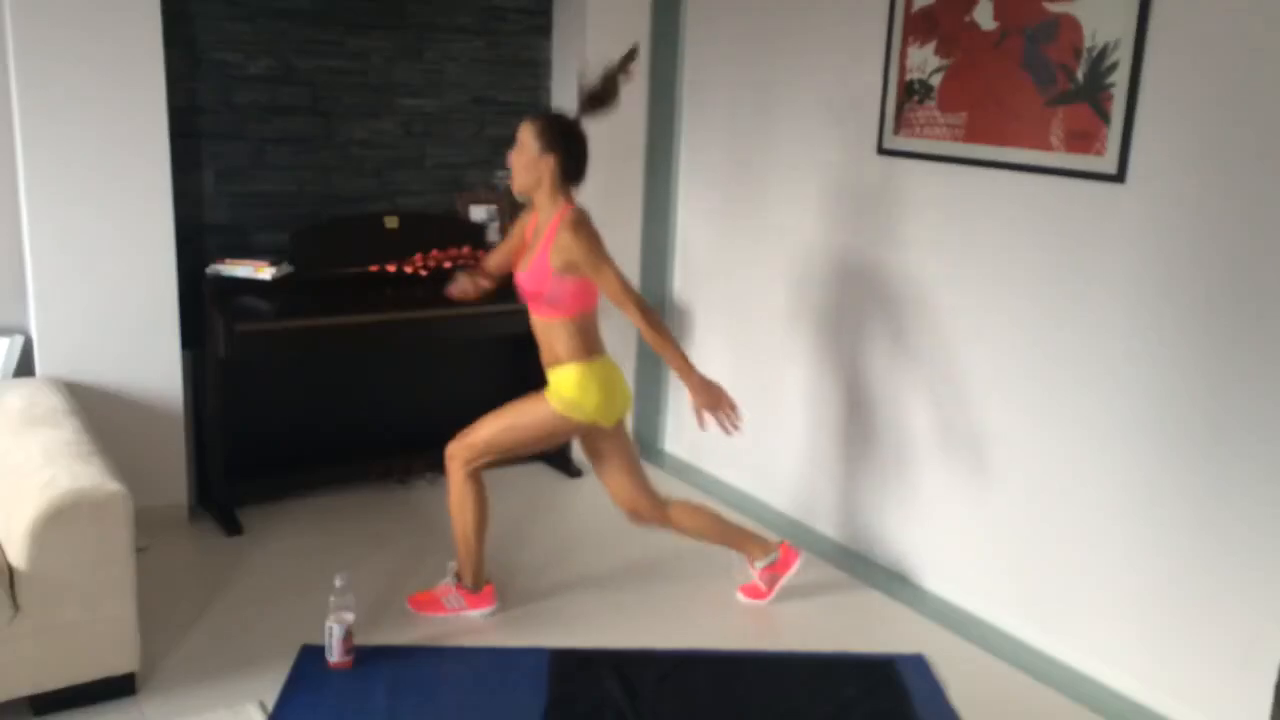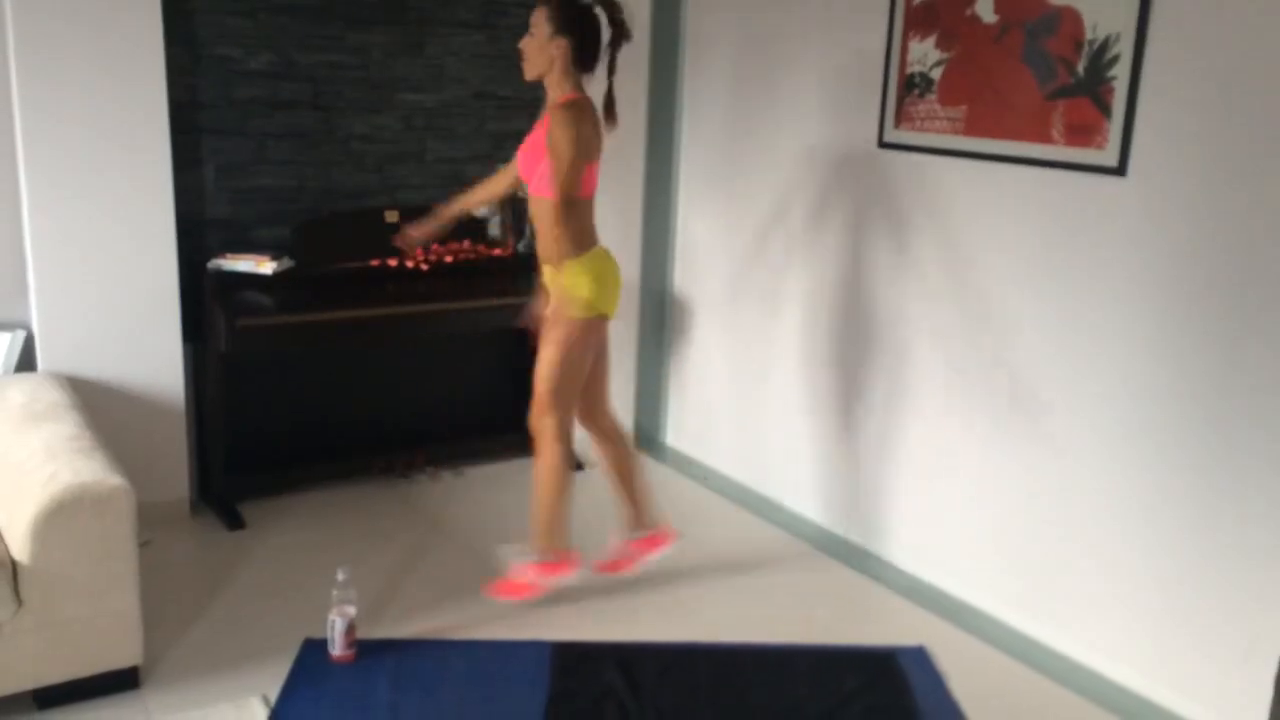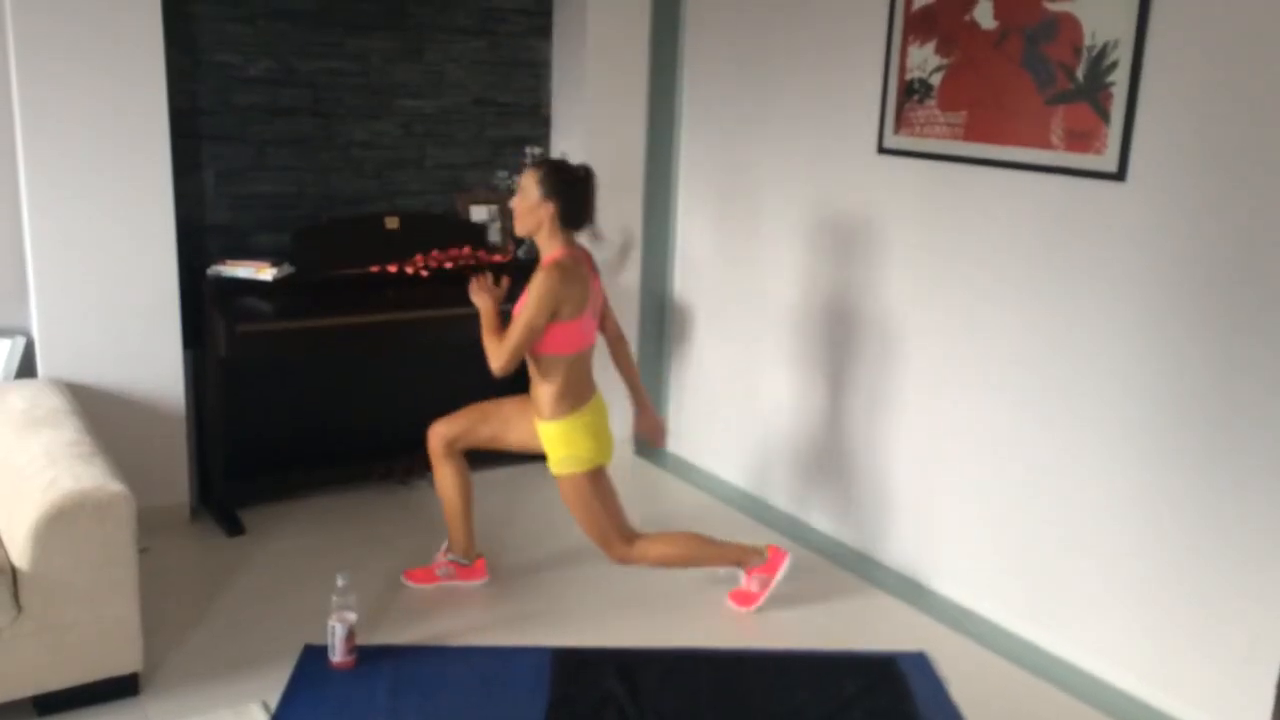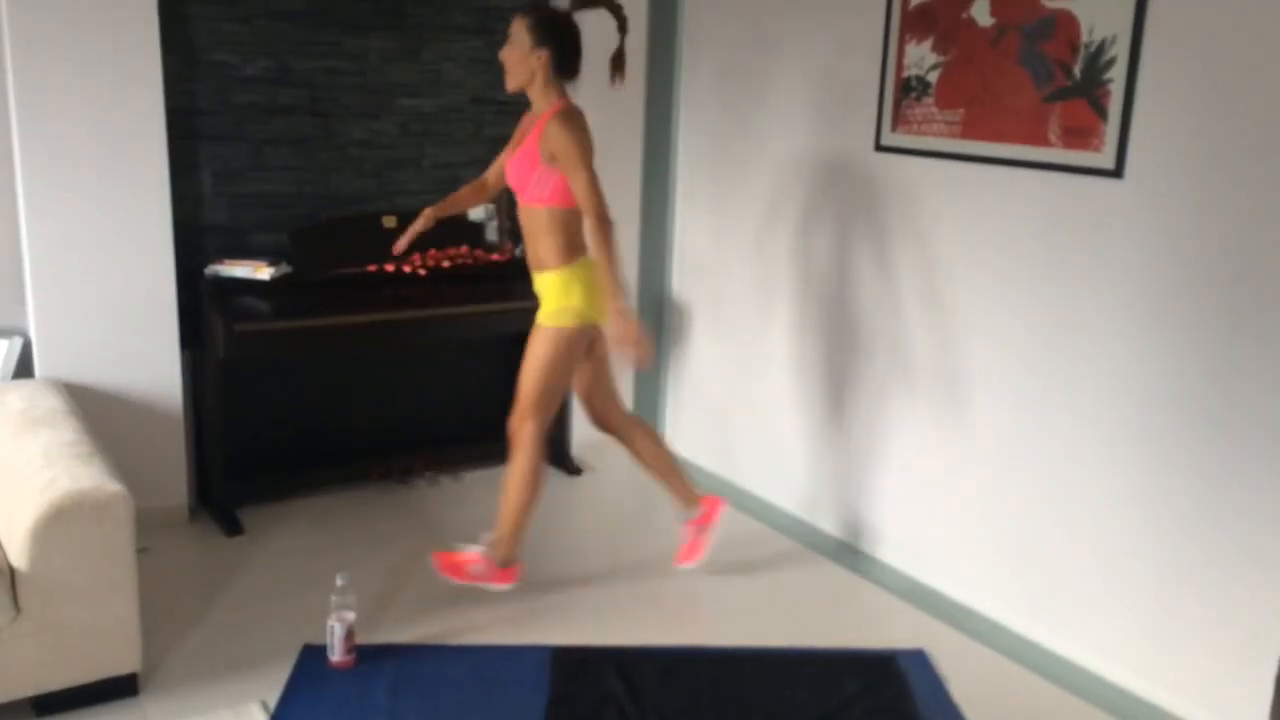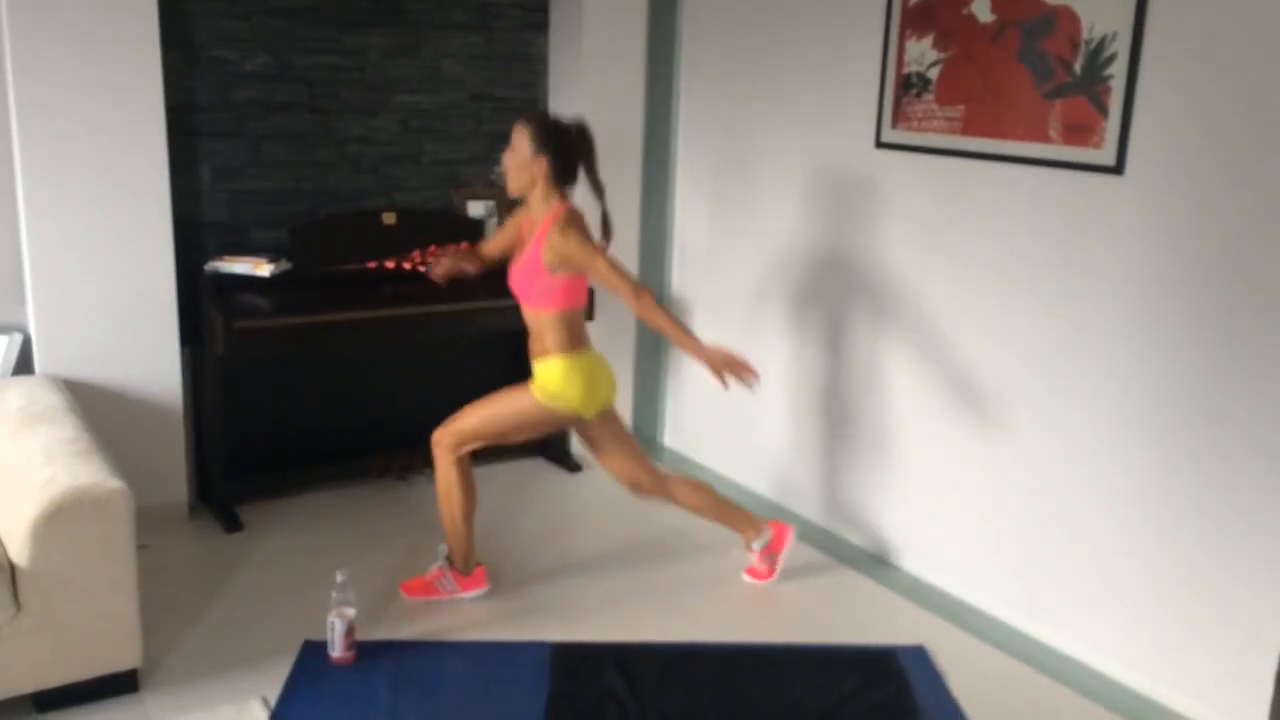
dt=0.5s
person 1, frame 1
left shoulder: (569, 233)
right shoulder: (533, 220)
left elbow: (635, 309)
right elbow: (492, 269)
left wrist: (694, 379)
right wrist: (470, 281)
left hip: (581, 391)
right hip: (579, 384)
left knee: (461, 455)
right knee: (645, 509)
left ankle: (469, 587)
right ankle: (767, 555)
person 1, frame 2
left shoulder: (568, 116)
right shoulder: (564, 111)
left elbow: (563, 206)
right elbow: (512, 178)
left wrist: (555, 291)
right wrist: (441, 216)
left hip: (579, 282)
right hip: (571, 280)
left knee: (548, 421)
right knee: (594, 415)
left ankle: (550, 556)
right ankle: (643, 530)
person 1, frame 3
left shoulder: (554, 278)
right shoulder: (577, 263)
left elbow: (502, 363)
right elbow: (615, 337)
left wrist: (487, 306)
right wrist: (642, 405)
left hip: (570, 430)
right hip: (554, 414)
left knee: (623, 547)
right knee: (441, 438)
left ankle: (759, 560)
right ankle: (463, 559)
person 1, frame 4
left shoulder: (561, 123)
right shoulder: (536, 121)
left elbow: (595, 213)
right elbow: (487, 183)
left wrist: (613, 303)
right wrist: (430, 214)
left hip: (572, 291)
right hip: (559, 289)
left knee: (526, 423)
right knee: (605, 413)
left ankle: (499, 559)
right ankle: (695, 508)
person 1, frame 5
left shoulder: (563, 230)
right shoulder: (530, 215)
left elbow: (633, 293)
right elbow: (483, 254)
left wrist: (701, 350)
right wrist: (458, 260)
left hip: (565, 380)
right hip: (573, 377)
left knee: (448, 441)
right knee: (646, 479)
left ankle: (461, 570)
right ankle: (762, 532)
